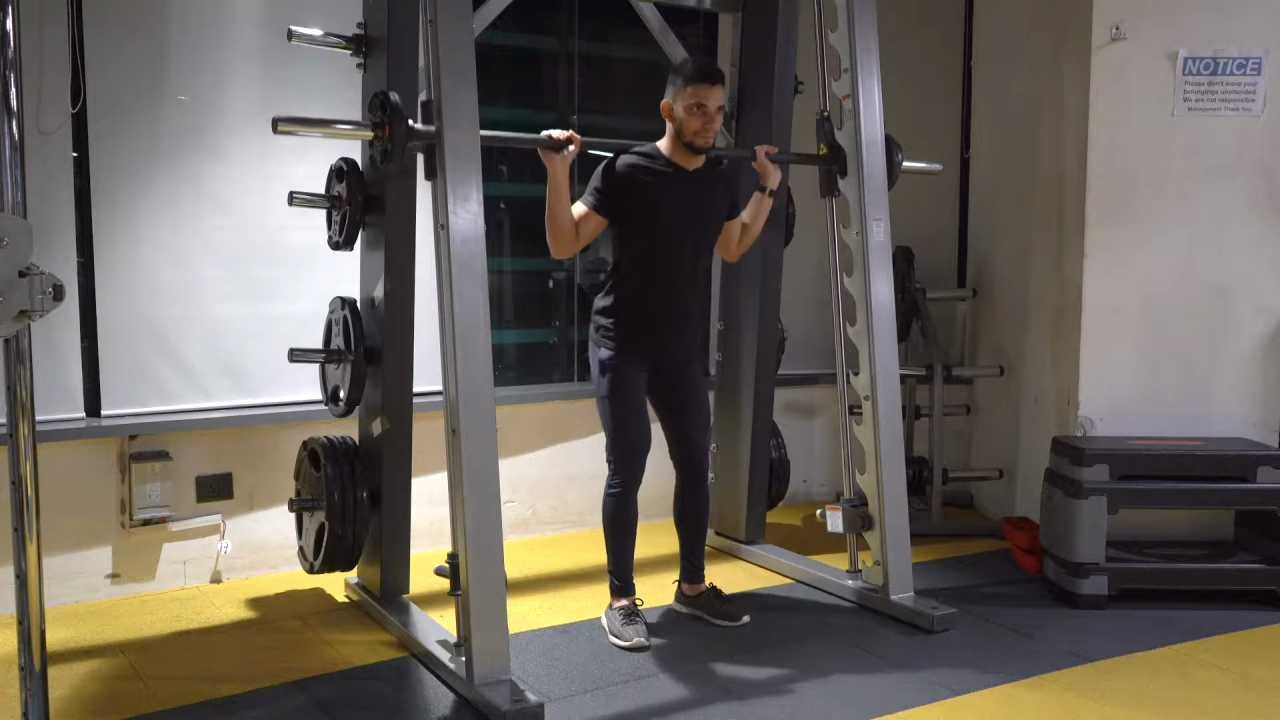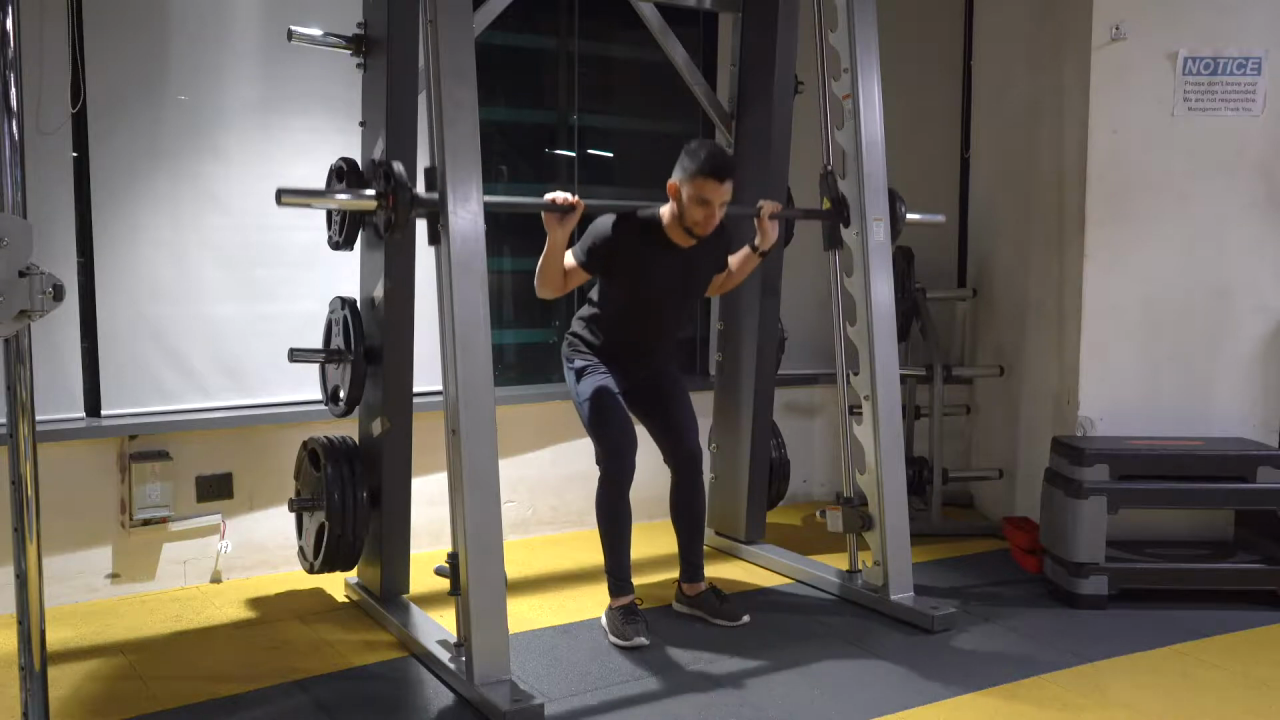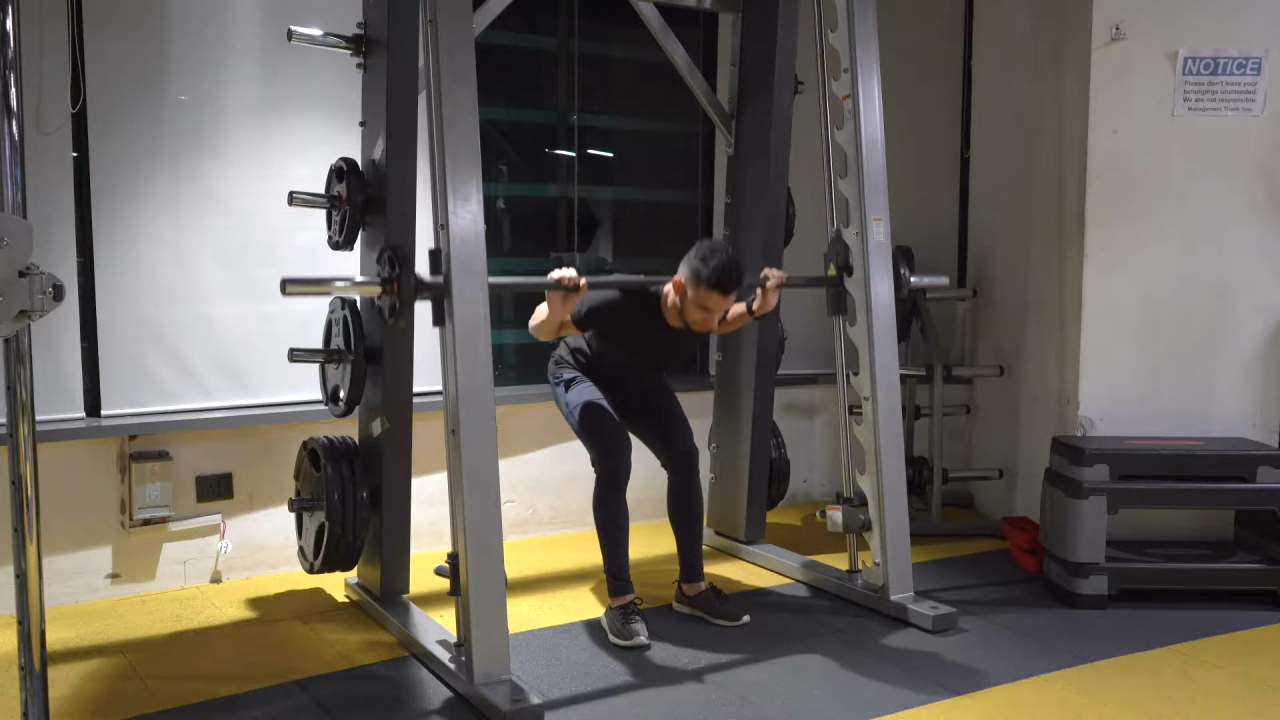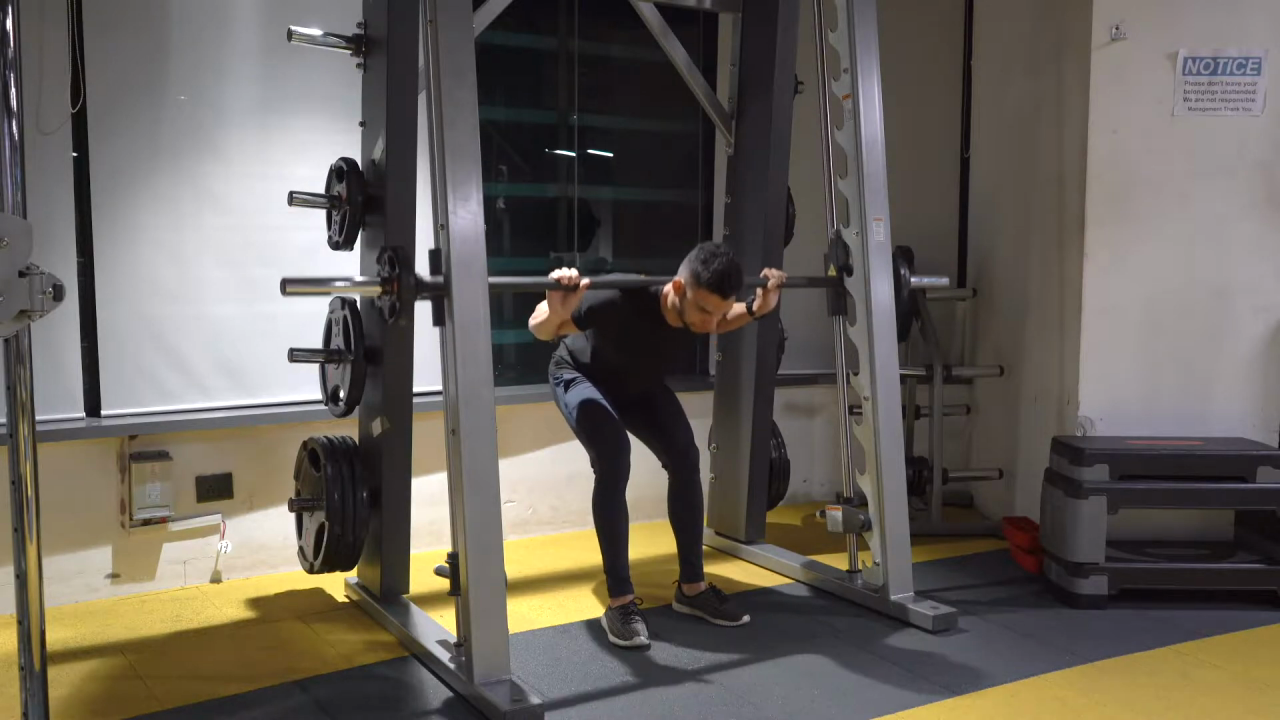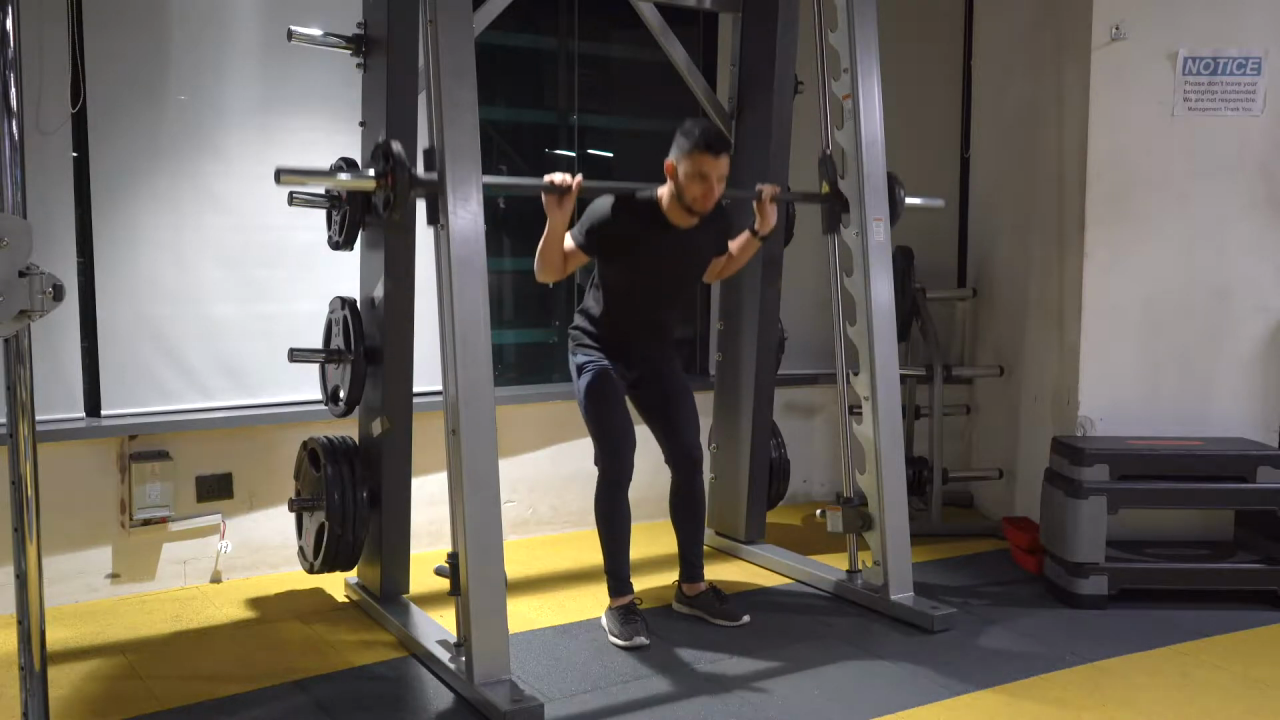
dt=0.7s
person 1, frame 1
left shoulder: (721, 180)
right shoulder: (626, 173)
left elbow: (732, 249)
right elbow: (562, 246)
left wrist: (767, 189)
right wrist: (558, 174)
left hip: (680, 348)
right hip: (620, 346)
left knee: (694, 461)
right knee: (628, 468)
left ankle: (693, 586)
right ankle: (621, 600)
person 1, frame 2
left shoulder: (714, 239)
right shoulder: (620, 233)
left elbow: (716, 284)
right elbow: (548, 289)
left wrist: (761, 244)
right wrist: (557, 236)
left hip: (655, 361)
right hip: (596, 358)
left knee: (688, 458)
right knee: (619, 461)
left ankle: (692, 586)
right ankle: (620, 601)
person 1, frame 3
left shoulder: (705, 311)
right shoulder: (620, 303)
right elbow: (540, 330)
left wrist: (758, 308)
right wrist: (555, 311)
left hip: (640, 382)
right hip: (582, 375)
left knee: (684, 455)
right knee: (615, 458)
left ankle: (692, 586)
right ankle: (621, 601)
person 1, frame 4
left shoulder: (703, 310)
right shoulder: (619, 302)
right elbow: (539, 329)
left wrist: (757, 308)
right wrist: (556, 311)
left hip: (640, 381)
right hip: (582, 377)
left knee: (685, 458)
right knee: (614, 460)
left ankle: (692, 586)
right ankle: (620, 601)
person 1, frame 5
left shoulder: (714, 221)
right shoulder: (618, 215)
left elbow: (715, 270)
right elbow: (547, 273)
left wrist: (760, 229)
right wrist: (557, 219)
left hip: (656, 351)
right hip: (599, 349)
left knee: (688, 459)
right knee: (618, 465)
left ankle: (692, 586)
right ankle: (620, 601)
